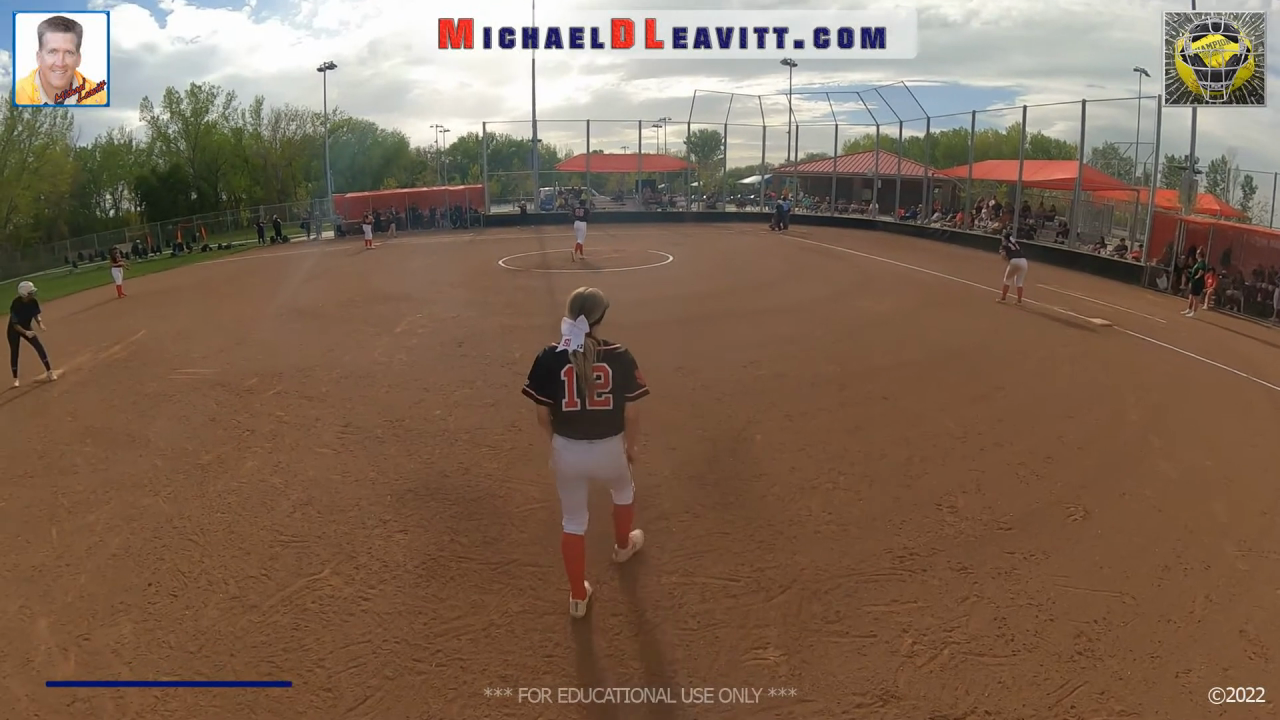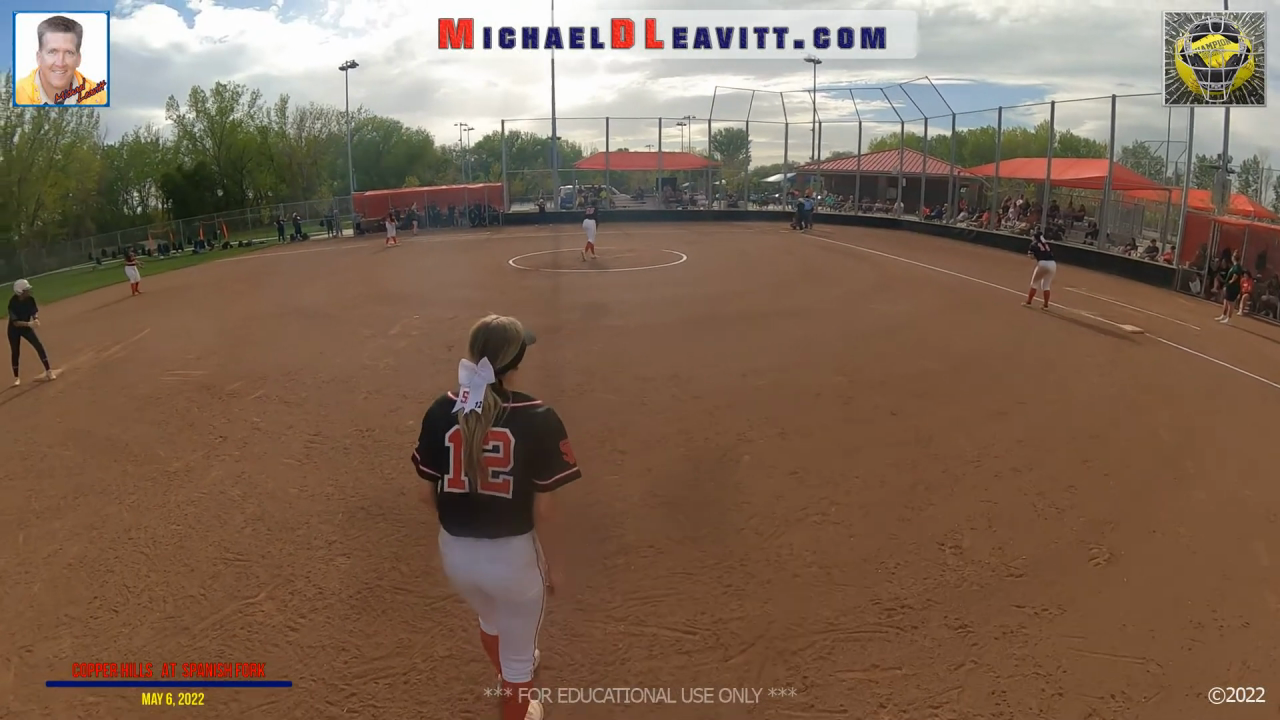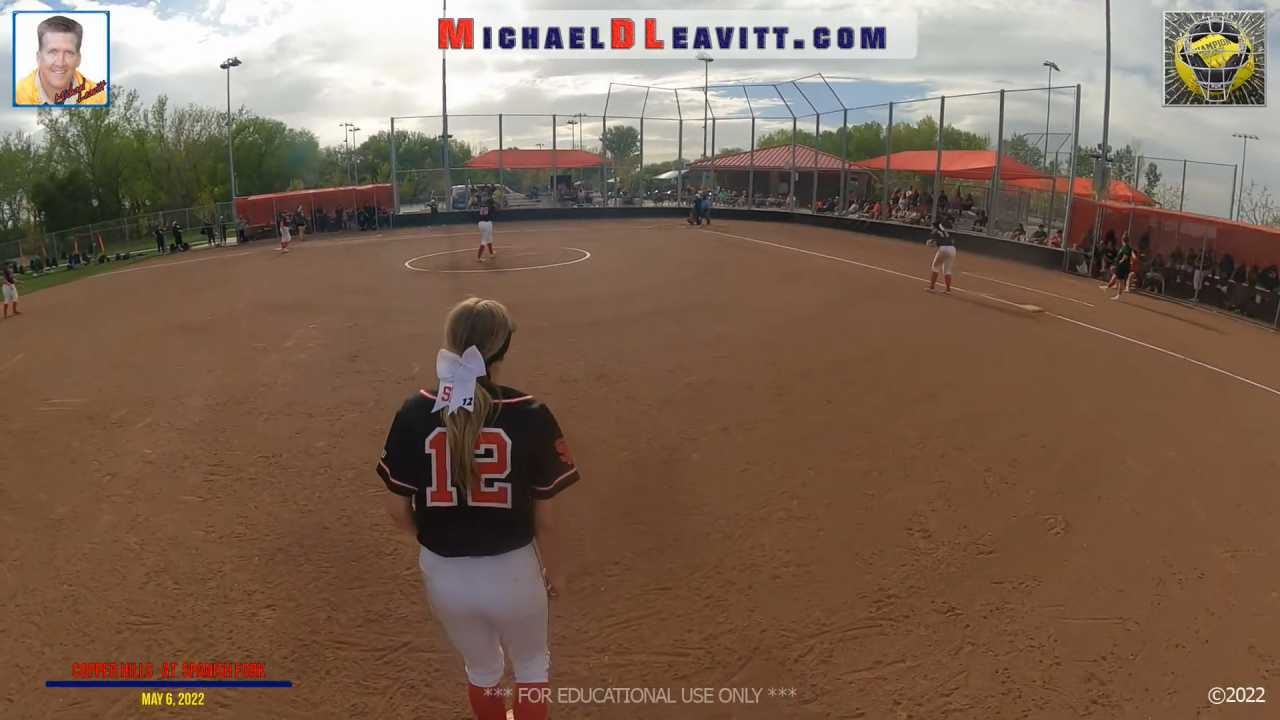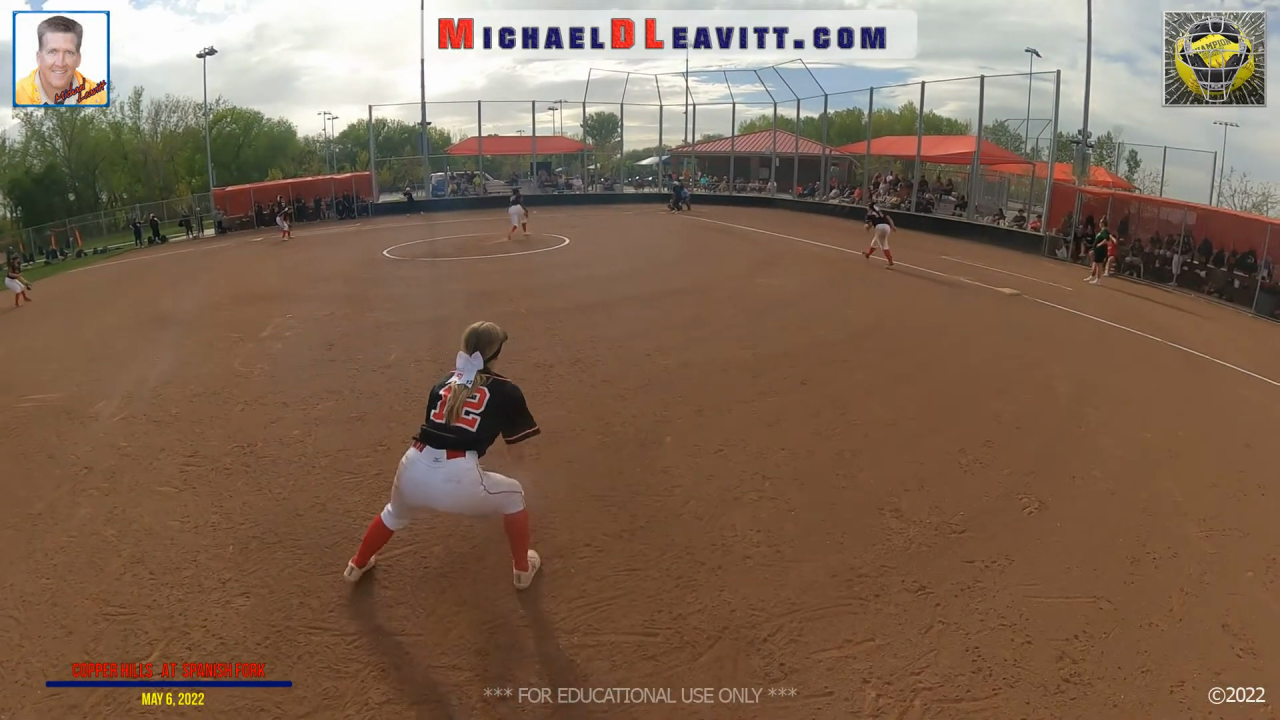
dt=1s
person 1, frame 1
left shoulder: (549, 358)
right shoulder: (619, 357)
left elbow: (542, 414)
right elbow: (630, 414)
right wrist: (631, 446)
left hip: (566, 451)
right hip: (608, 448)
left knee: (573, 522)
right knee: (623, 490)
right ankle: (623, 545)
person 1, frame 2
left shoulder: (441, 412)
right shoulder: (538, 419)
left elbow: (428, 494)
right elbow: (542, 510)
right wrist: (551, 562)
left hip: (455, 552)
right hip: (513, 555)
left knee: (489, 620)
right knee: (518, 656)
left ankle: (507, 677)
person 1, frame 3
left shoulder: (414, 414)
right shoulder: (530, 417)
left elbow: (398, 511)
right elbow: (545, 517)
right wrist: (555, 570)
left hip: (443, 575)
right hip: (511, 572)
left knee: (481, 670)
right knee: (531, 666)
person 1, frame 4
left shoulder: (442, 385)
right shoulder: (507, 391)
left hip: (413, 471)
right hip: (459, 479)
left knee: (395, 513)
right knee: (514, 495)
left ankle: (356, 566)
right ankle: (522, 569)
